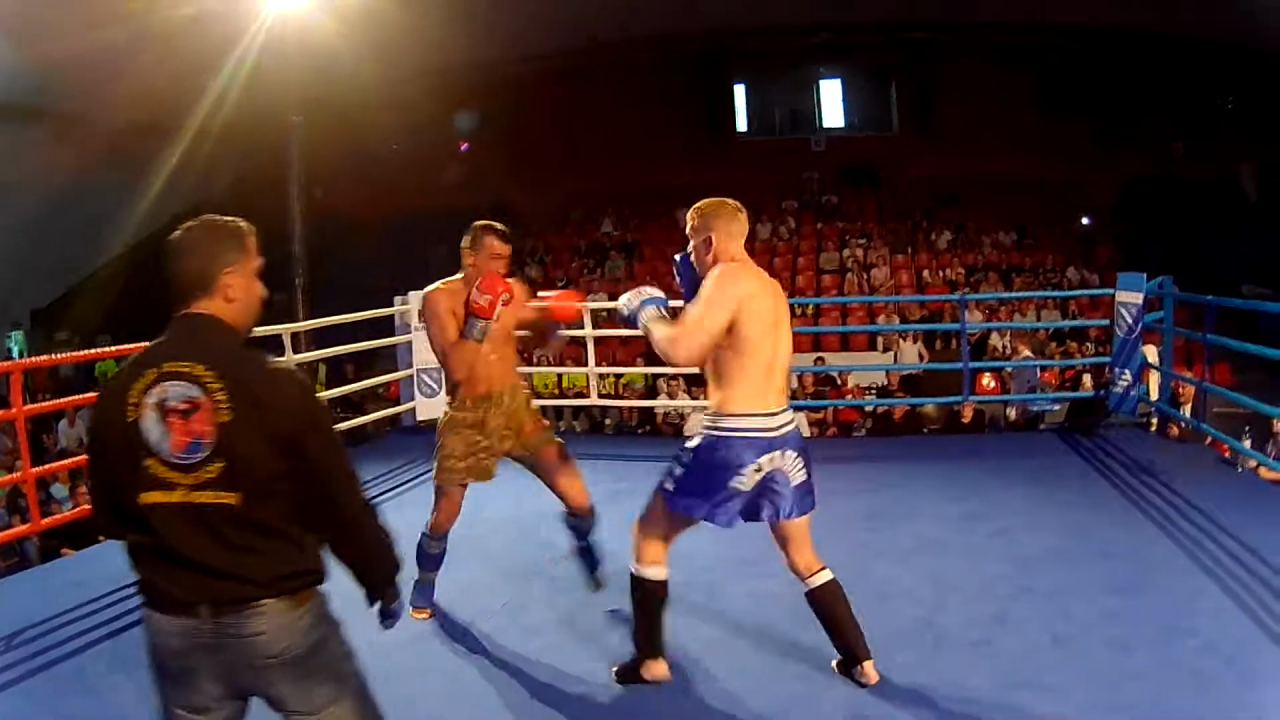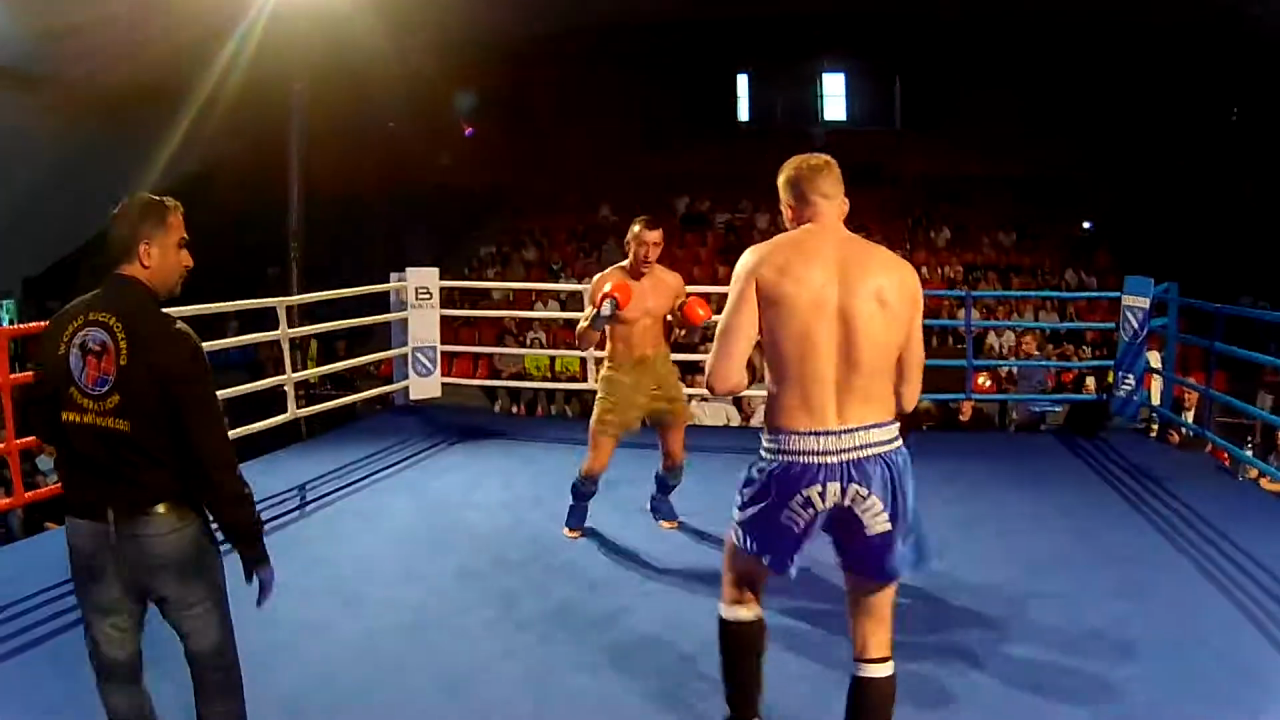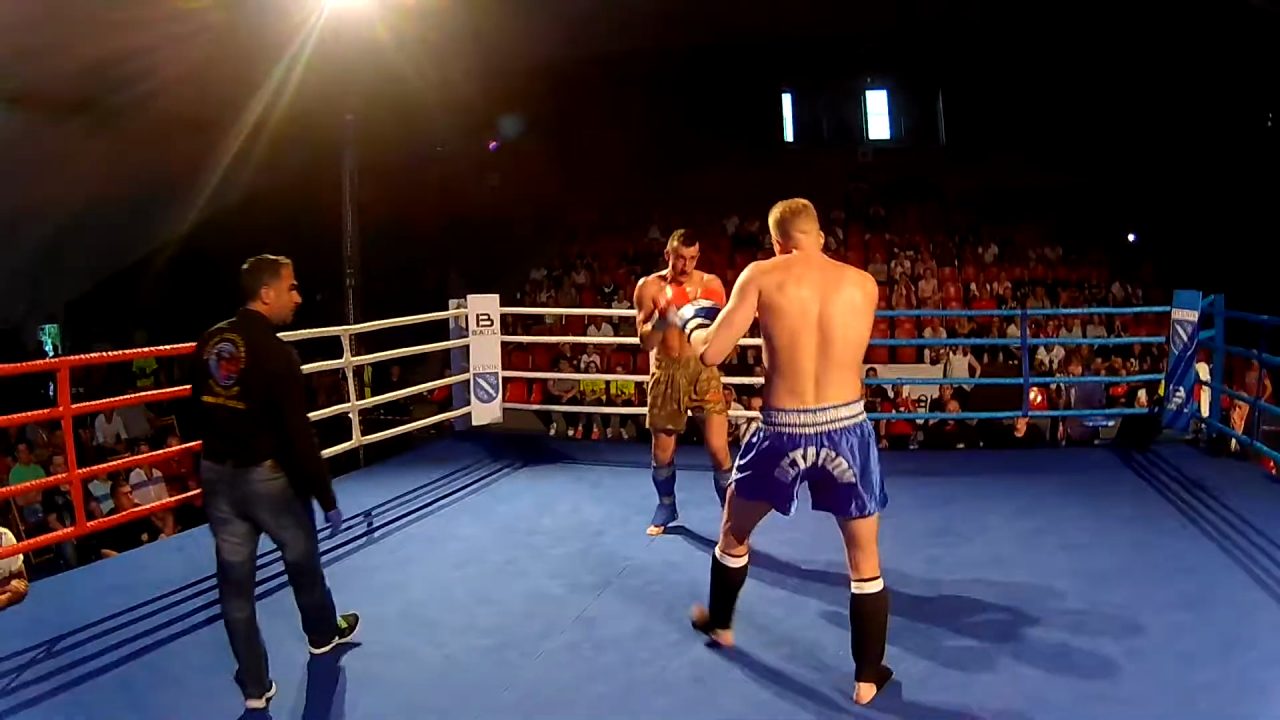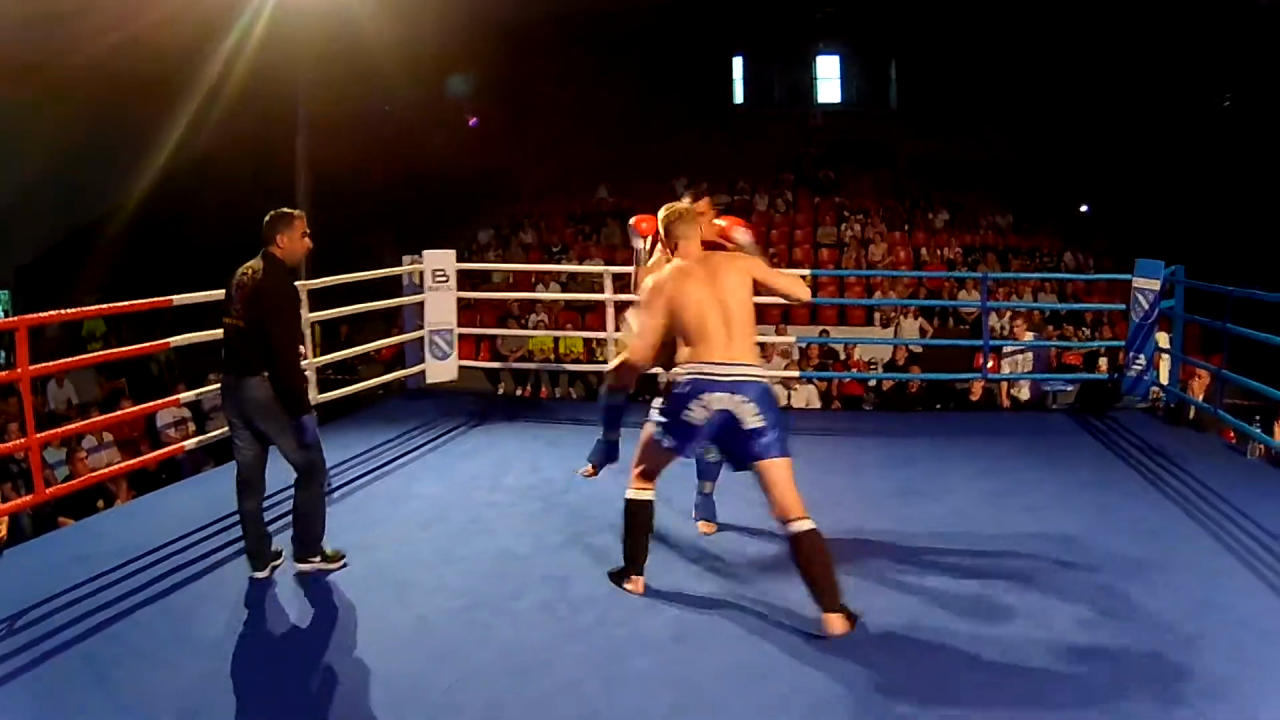
dt=1s
person 1, frame 1
left shoulder: (728, 279)
right shoulder: (769, 287)
left elbow: (681, 351)
left wrist: (645, 312)
right wrist: (698, 295)
left hip: (733, 440)
right hip: (783, 437)
left knee: (651, 537)
right knee: (804, 559)
left ankle: (649, 659)
right ankle: (860, 660)
person 1, frame 2
left shoulder: (762, 261)
right shoulder: (900, 274)
left elbow: (723, 379)
right elbow: (908, 396)
left hip: (794, 463)
right hip: (876, 461)
left knee: (740, 580)
right knee: (873, 635)
person 1, frame 3
left shoulder: (761, 276)
right shoulder: (864, 284)
left elbow: (711, 354)
left wrist: (690, 319)
left hip: (782, 432)
right hip: (847, 429)
left knee: (734, 532)
right knee: (865, 562)
left ankle: (720, 623)
right ankle: (867, 676)
person 1, frame 4
left shoulder: (661, 282)
right shoulder: (735, 263)
left elbow: (638, 357)
right elbow: (801, 293)
left wrist: (618, 368)
right wrist: (752, 256)
left hip: (697, 387)
right hip: (749, 388)
left knee: (643, 475)
right knee: (791, 511)
left ankle: (633, 573)
right ankle: (835, 612)
person 2, frame 1
left shoulder: (120, 390)
right shoulder: (273, 385)
left elbow: (110, 517)
right elbow: (341, 508)
right wrist: (383, 582)
left hip: (175, 627)
right hip: (277, 622)
person 2, frame 2
left shoulder: (62, 328)
right shoulder: (169, 339)
left elbow: (49, 427)
right elbow: (212, 456)
right wrist: (253, 547)
left hip: (87, 530)
right hip: (165, 528)
left knee: (116, 666)
right knee: (211, 660)
person 2, frame 3
left shoulder: (210, 341)
right shoulder: (275, 353)
left elbow: (202, 408)
right elbow: (298, 435)
right wrist: (327, 498)
left hip: (218, 474)
right hip: (269, 477)
left knee: (234, 579)
right knee: (303, 564)
left ankle: (254, 685)
right ankle: (323, 634)
person 2, frame 4
left shoulder: (244, 275)
right shoulder: (278, 286)
right elbow: (284, 355)
left wrist: (293, 347)
right wrist: (303, 410)
left hip: (233, 386)
right hip: (266, 389)
left knee: (249, 475)
right knee: (311, 468)
left ankle: (260, 559)
right ankle: (308, 552)
person 3, frame 1
left shoulder: (514, 290)
right shoulder: (439, 297)
left elbow: (543, 338)
right elbow: (457, 369)
left wrist: (554, 318)
right wrist: (480, 320)
left hip: (517, 409)
right hip: (466, 417)
left knee: (578, 501)
right knee: (442, 520)
left ankle: (586, 554)
right ankle: (425, 586)
person 3, frame 2
left shoulder: (673, 282)
right shoulder: (605, 282)
left elbow: (684, 329)
right elbow: (583, 341)
left wrist: (695, 325)
right wrist: (599, 317)
left hip: (661, 371)
right hip: (620, 374)
left knee: (675, 457)
right knee: (595, 466)
left ankle: (660, 500)
right ankle: (578, 511)
person 3, frame 3
left shoulder: (711, 284)
right shoulder: (648, 287)
right elbow: (646, 342)
right wrist: (660, 318)
left hip: (703, 370)
right hip: (666, 372)
left knee: (719, 451)
right knee: (662, 452)
right ankle: (667, 506)
person 3, frame 4
right shoulder: (659, 243)
right elbow: (642, 289)
right wrist: (640, 246)
right knee: (616, 382)
left ankle: (704, 502)
right ankle: (606, 449)
